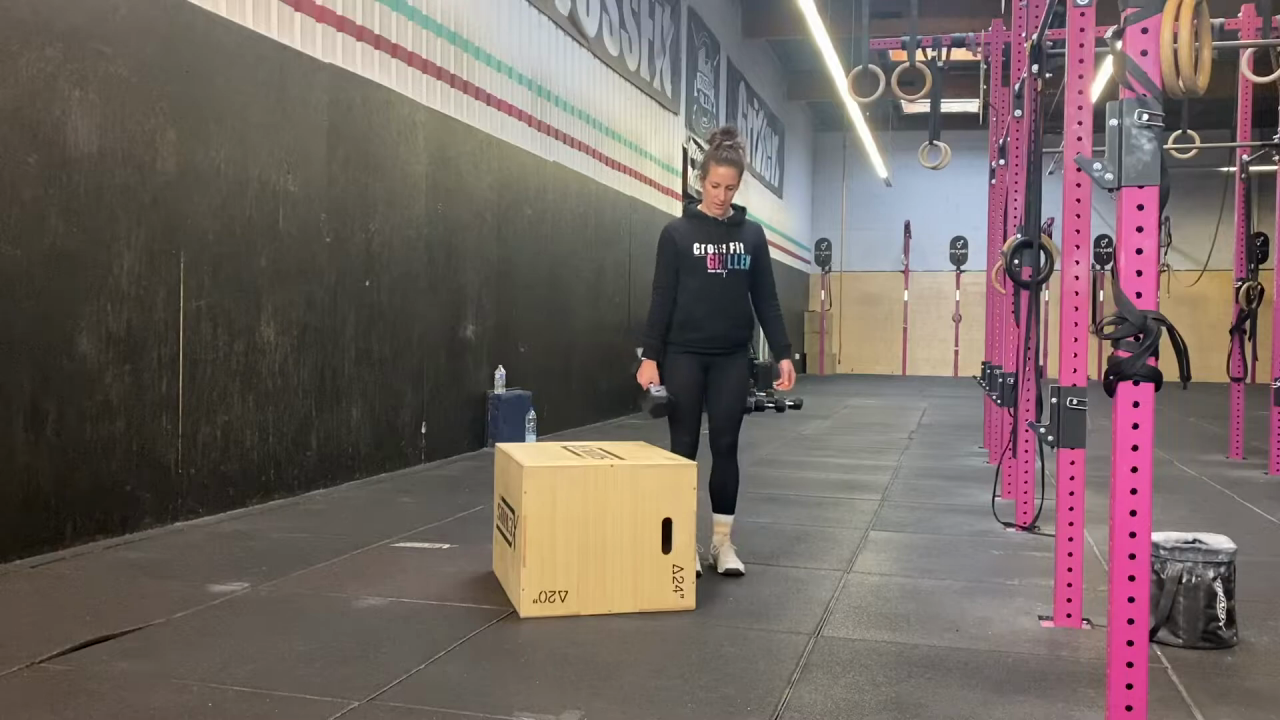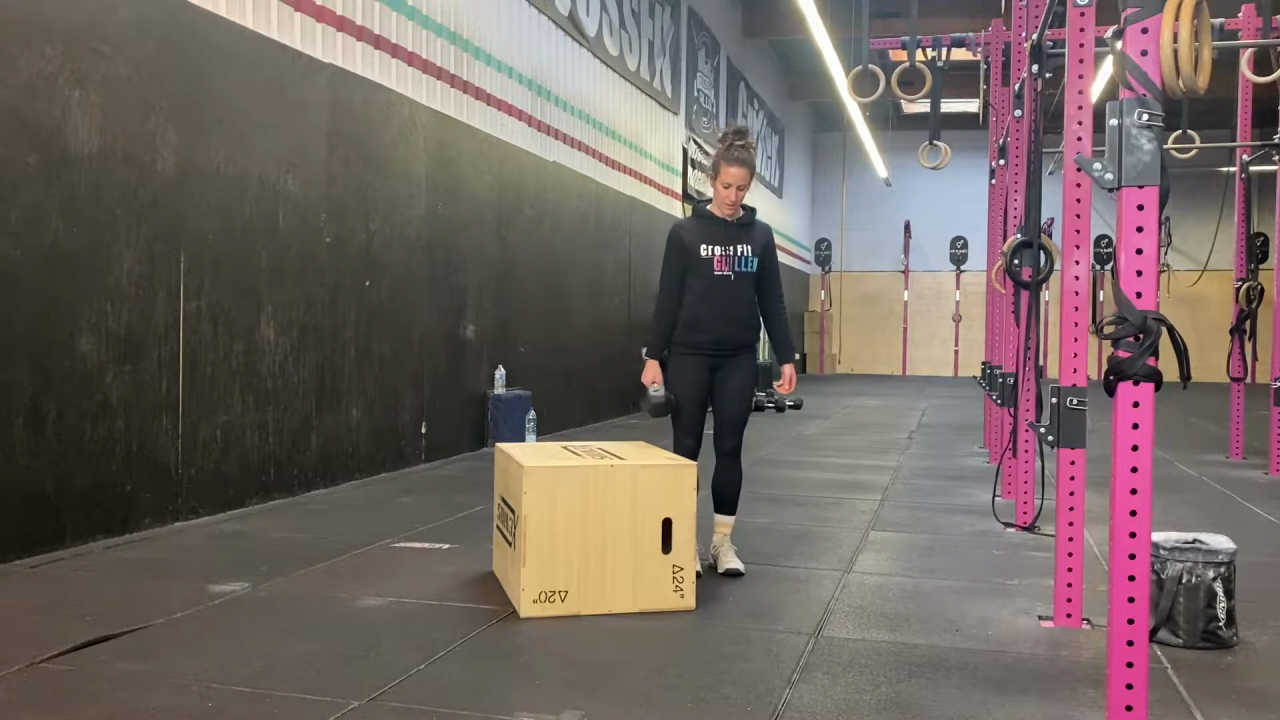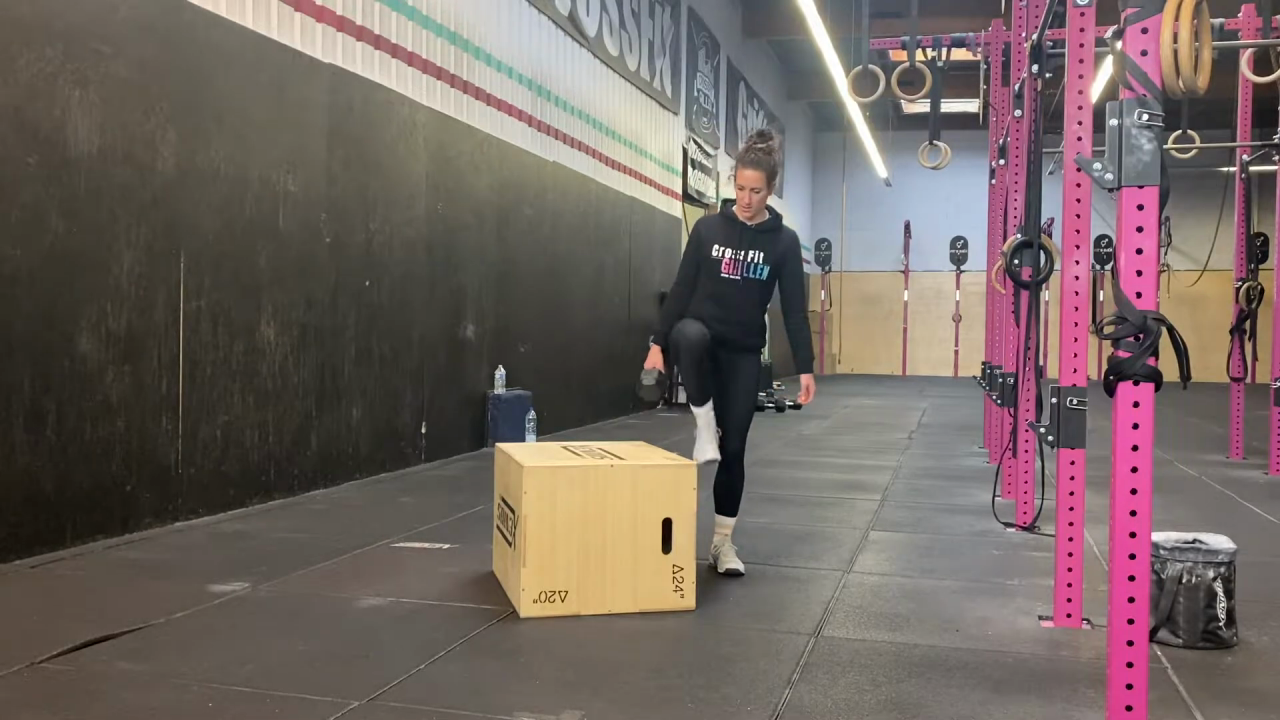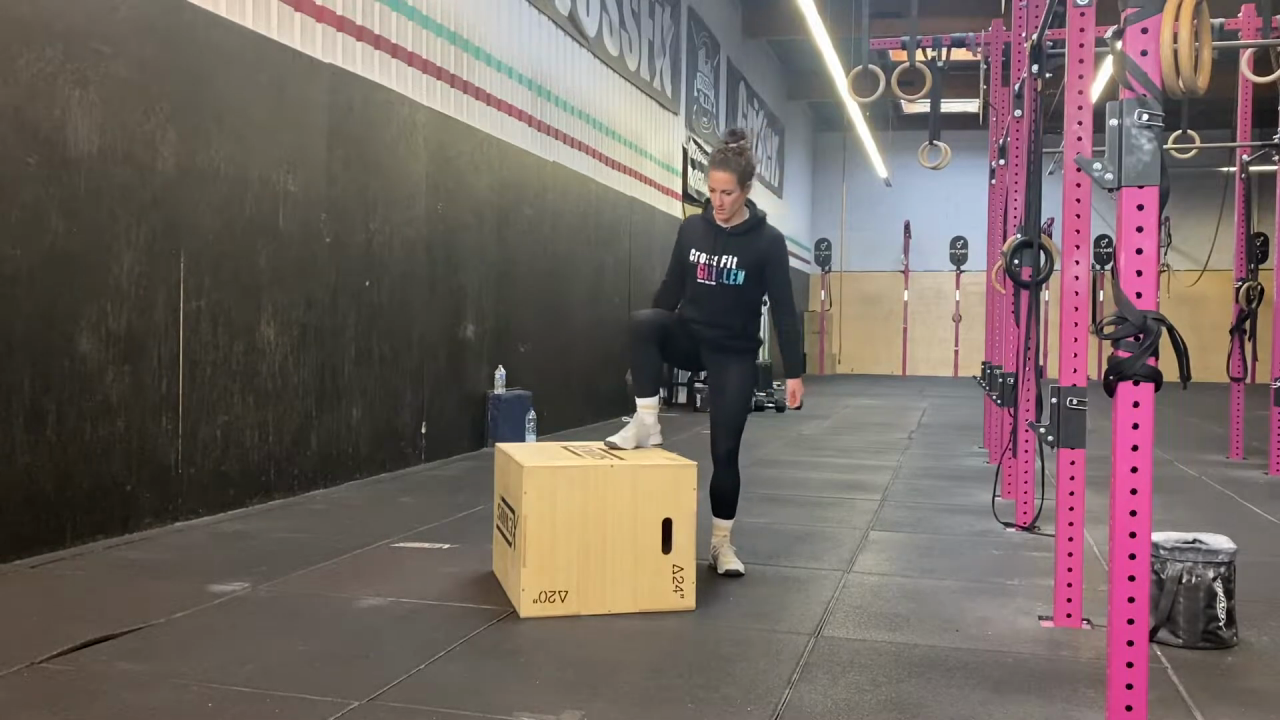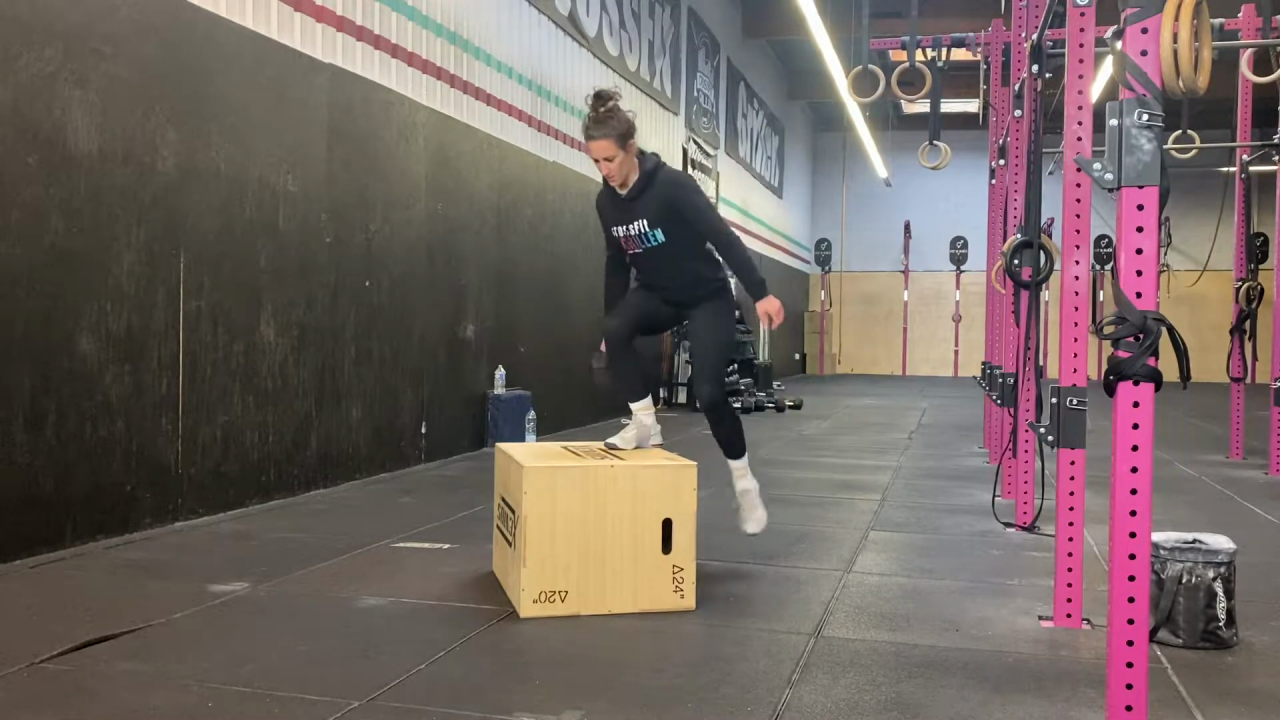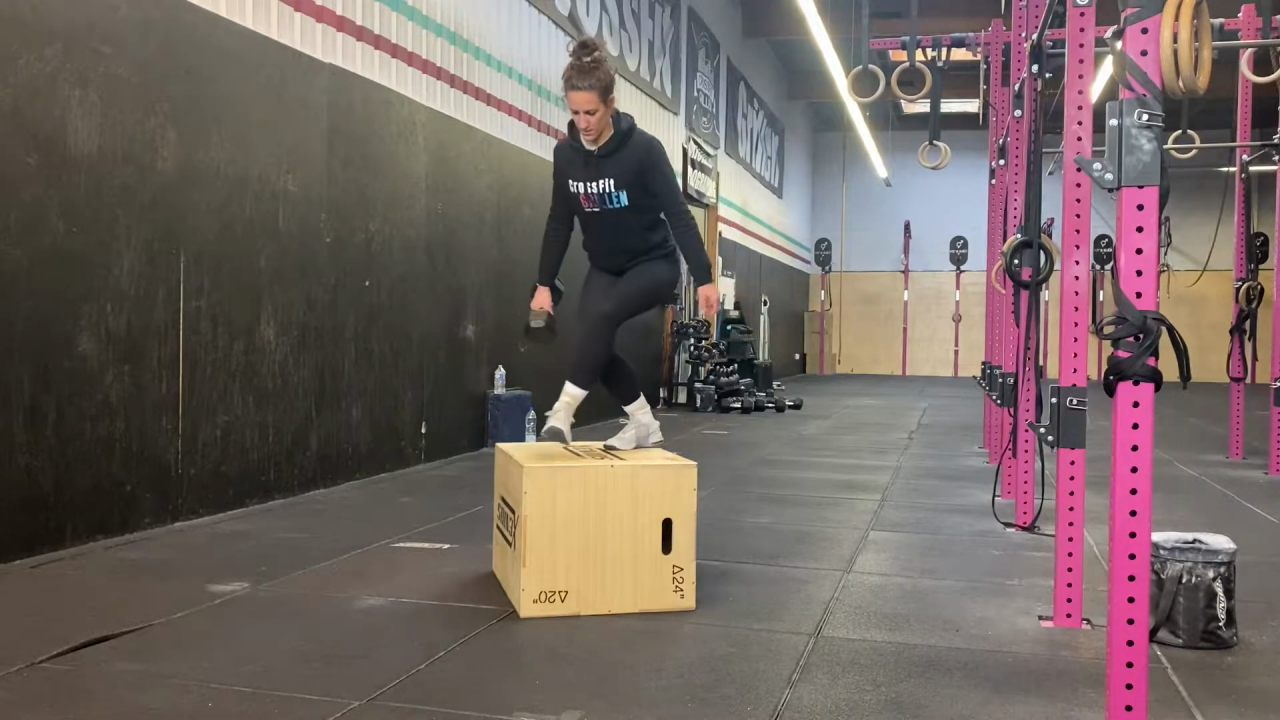
dt=0.5s
person 1, frame 1
left shoulder: (752, 233)
right shoulder: (677, 232)
left elbow: (766, 299)
right elbow: (661, 298)
left wrist: (783, 354)
right wrist: (649, 357)
left hip: (732, 357)
right hip: (683, 355)
left knee: (725, 448)
right knee: (684, 447)
left ankle: (722, 542)
person 1, frame 2
left shoulder: (760, 234)
right shoulder: (685, 232)
left elbow: (772, 301)
right elbow: (667, 298)
left wrist: (786, 357)
right wrist: (653, 357)
left hip: (739, 358)
right hip: (689, 355)
left knee: (729, 449)
right knee: (686, 448)
left ankle: (723, 541)
person 1, frame 3
left shoulder: (784, 241)
right shoulder: (708, 227)
left elbow: (794, 307)
right elbow: (681, 286)
left wrist: (805, 368)
right wrist: (658, 342)
left hip: (742, 351)
right hip: (696, 340)
left knee: (733, 447)
right knee: (692, 336)
left ankle: (723, 541)
right ankle: (704, 427)
person 1, frame 4
left shoulder: (768, 241)
right shoulder: (692, 228)
left elbow: (783, 309)
right elbow: (671, 287)
left wrist: (794, 371)
right wrist: (647, 346)
left hip: (735, 354)
right hip: (688, 338)
left knee: (725, 450)
right knee: (643, 320)
left ankle: (721, 542)
right ankle: (646, 422)
person 1, frame 5
left shoulder: (671, 185)
right shoulder: (606, 200)
left elbow: (722, 236)
right elbow: (616, 266)
left wrist: (760, 294)
right wrist: (610, 324)
left hip: (708, 298)
right hip: (656, 293)
left knee: (709, 393)
right knee: (616, 330)
left ankle: (743, 481)
right ankle: (644, 422)
person 1, frame 6
left shoulder: (642, 148)
right shoulder: (566, 153)
left elbow: (678, 213)
right elbow: (559, 221)
left wrist: (704, 278)
right wrist: (544, 283)
left hip: (654, 263)
right hip: (605, 267)
left knee: (602, 315)
right knee: (593, 338)
left ankle: (564, 411)
right ankle: (643, 423)
